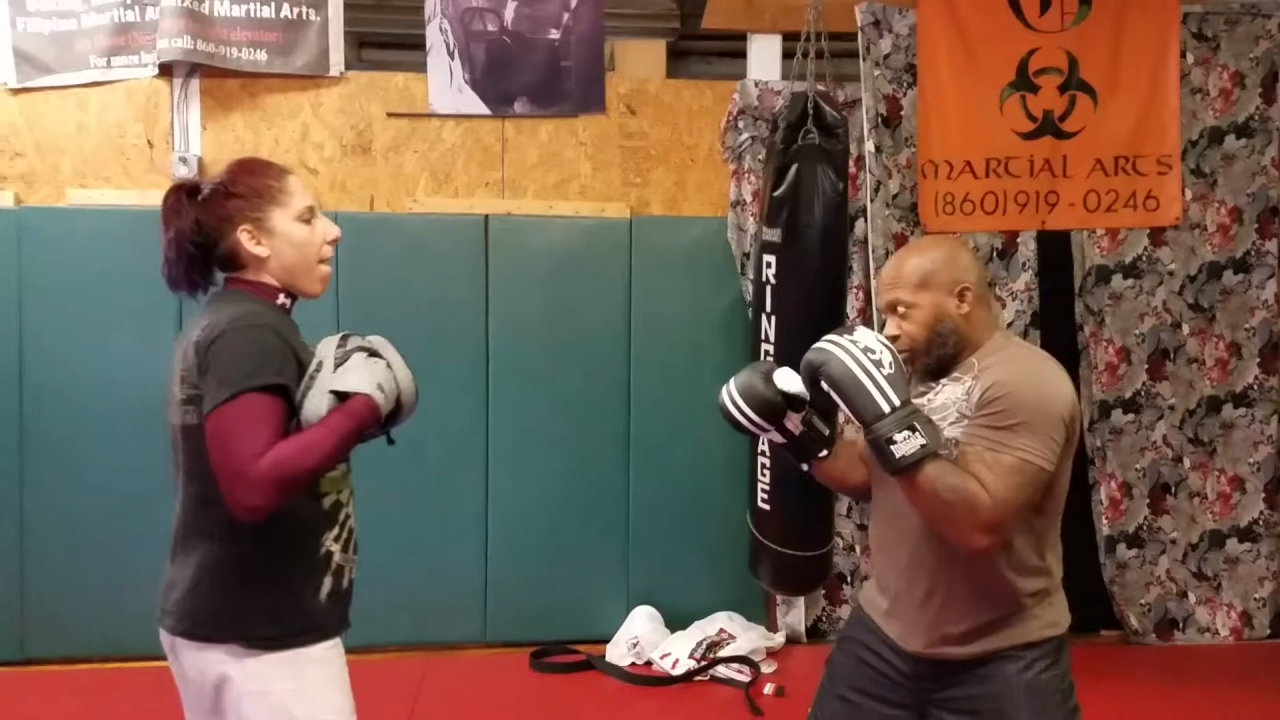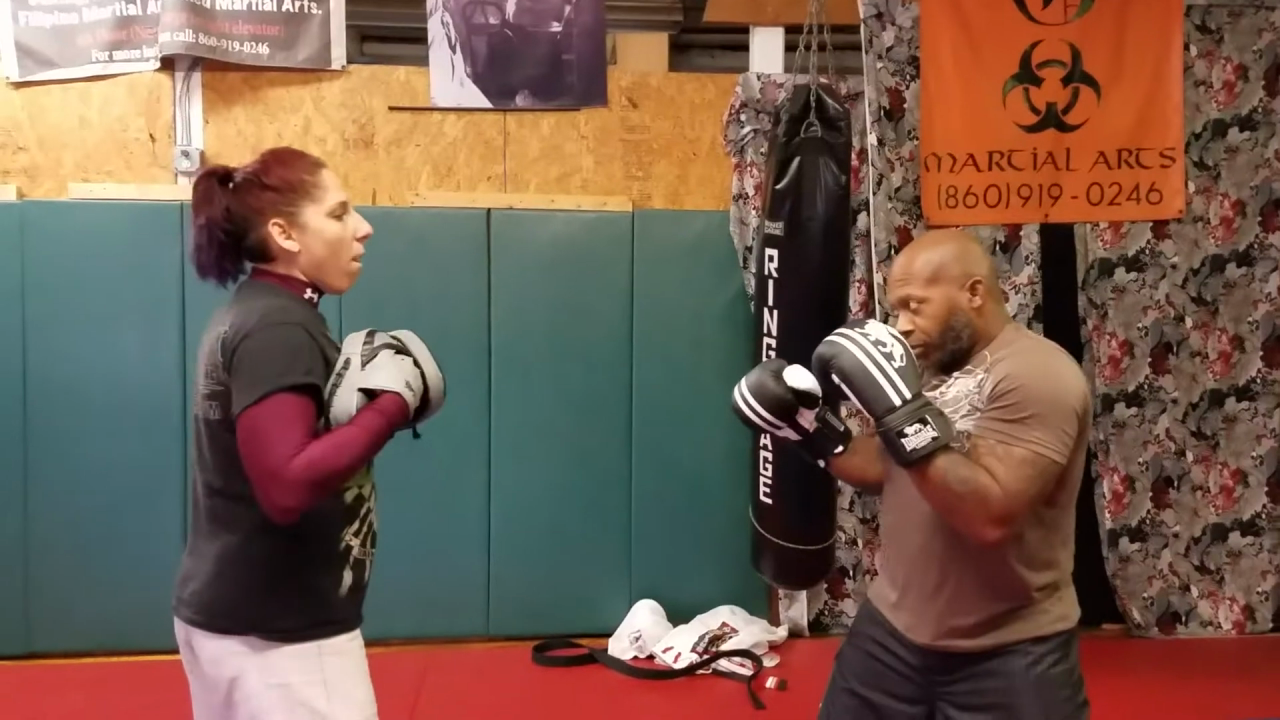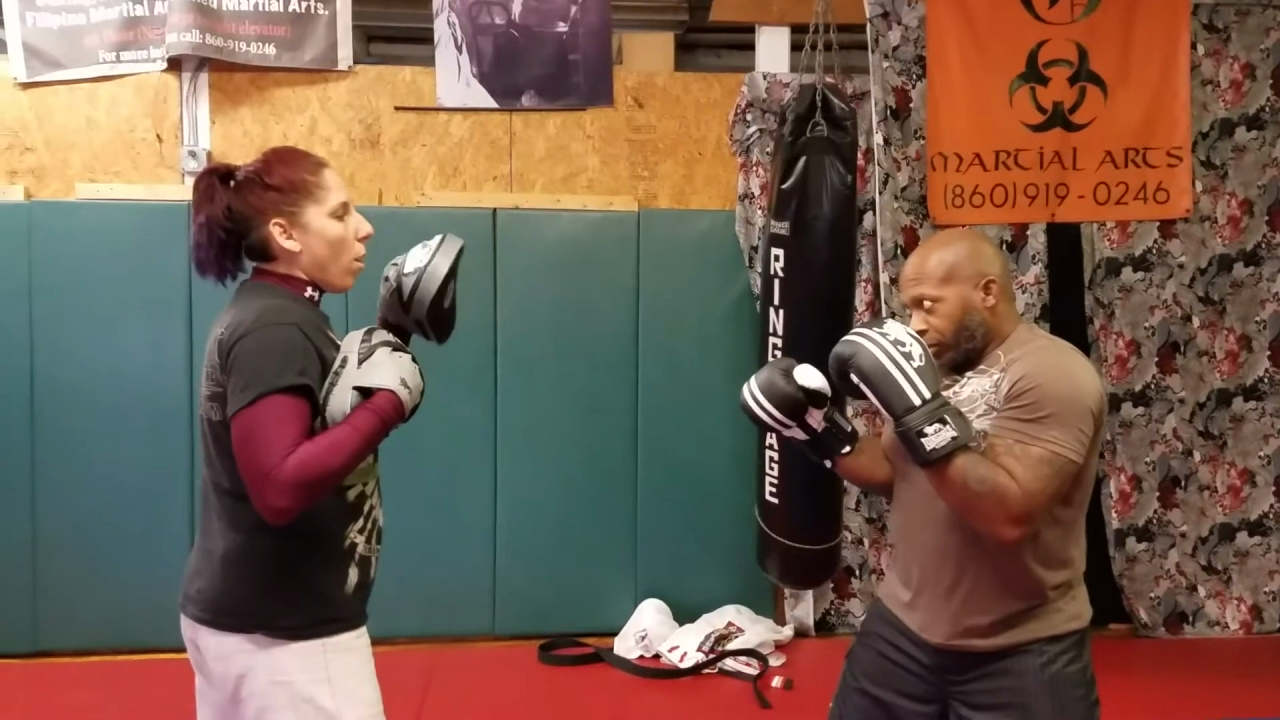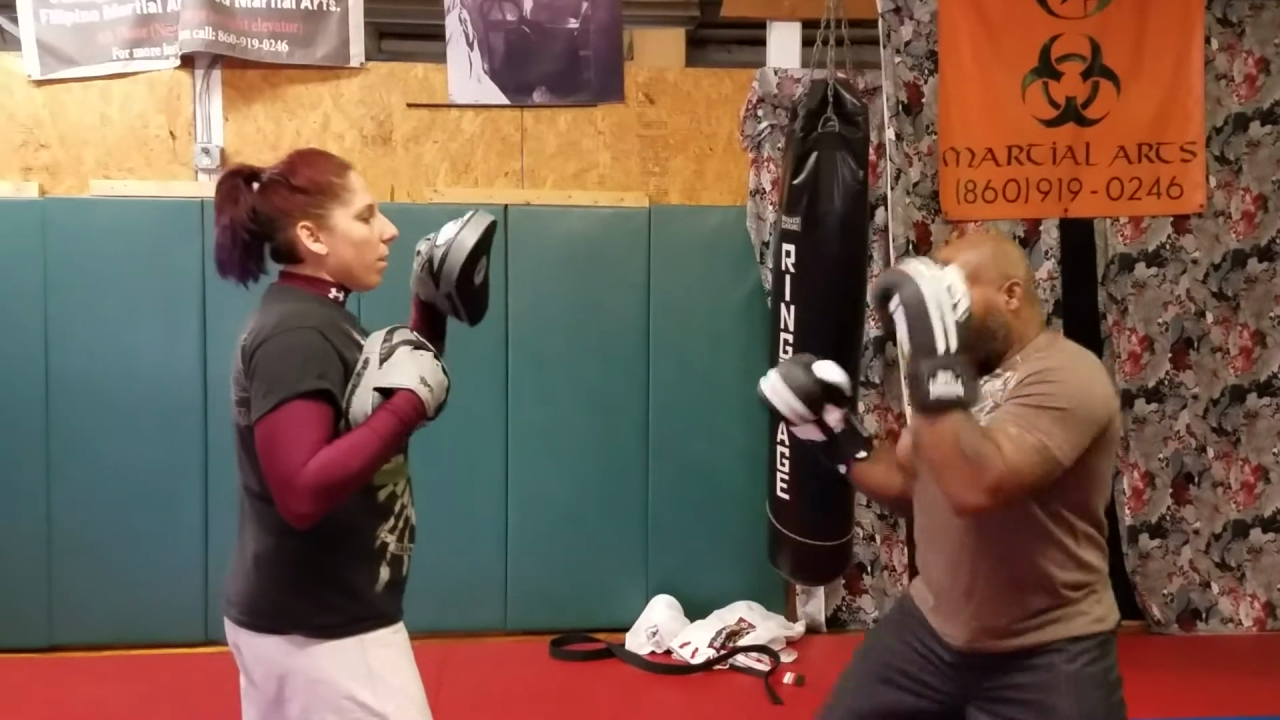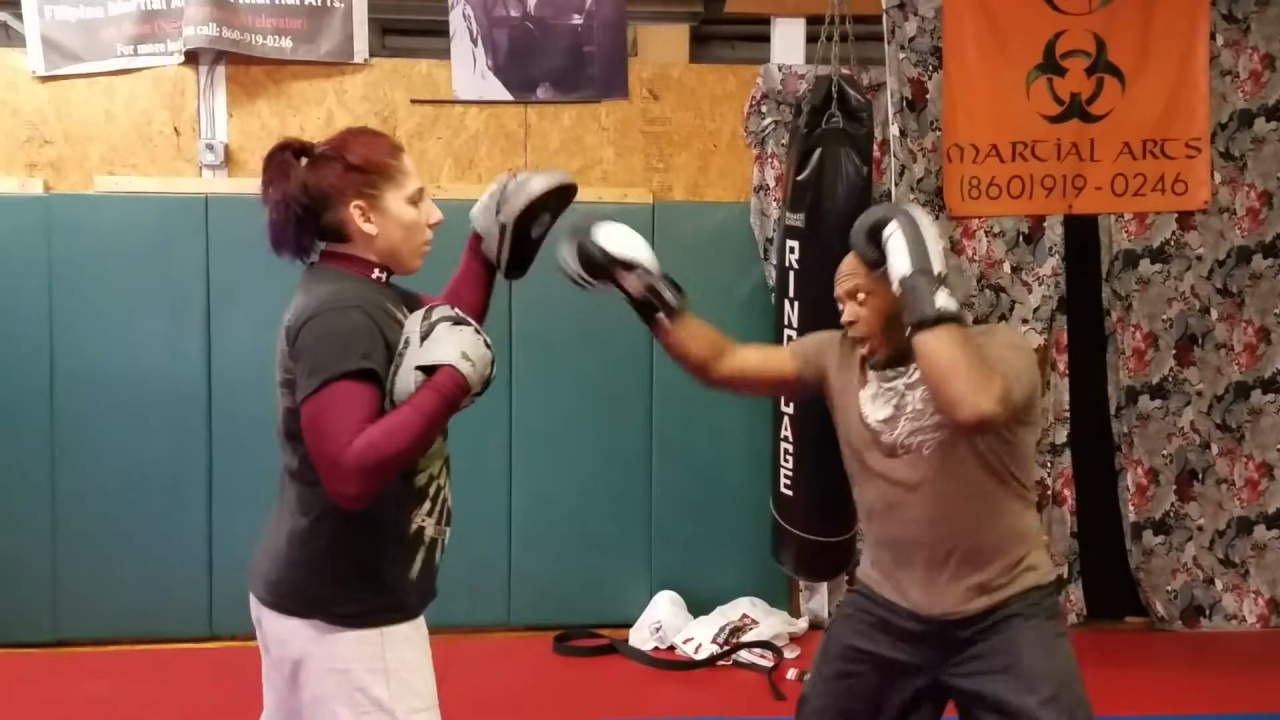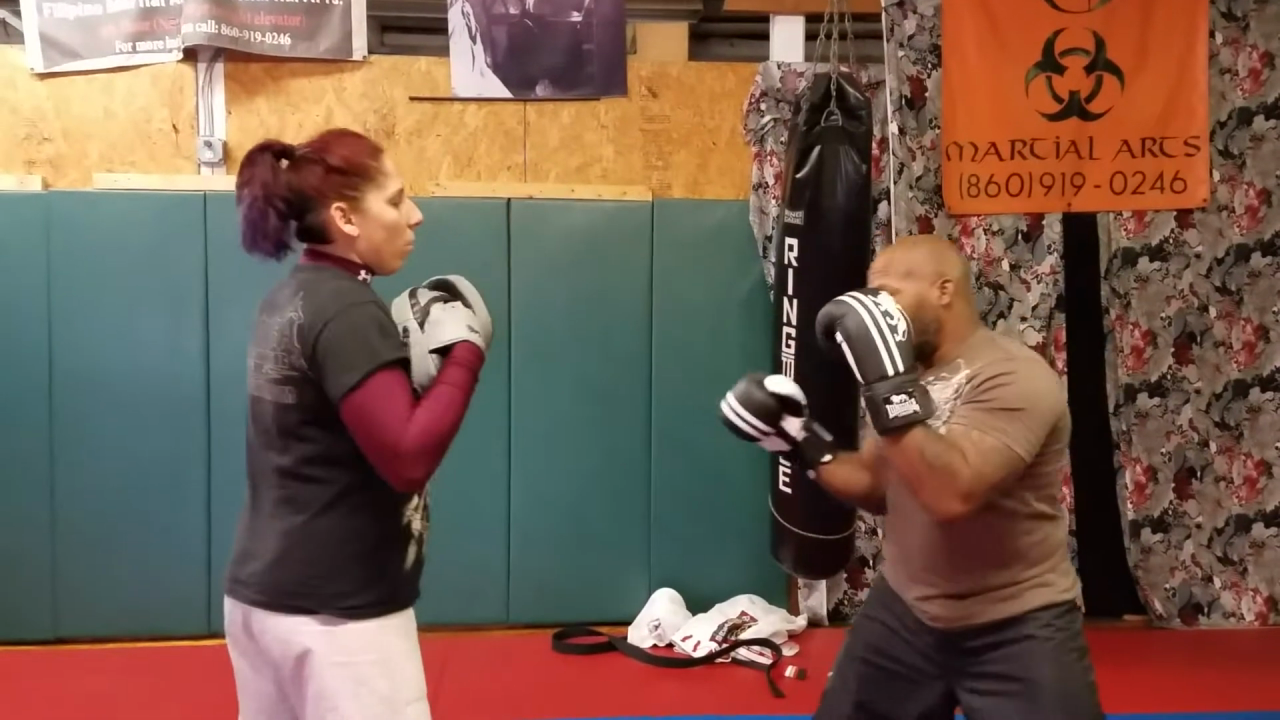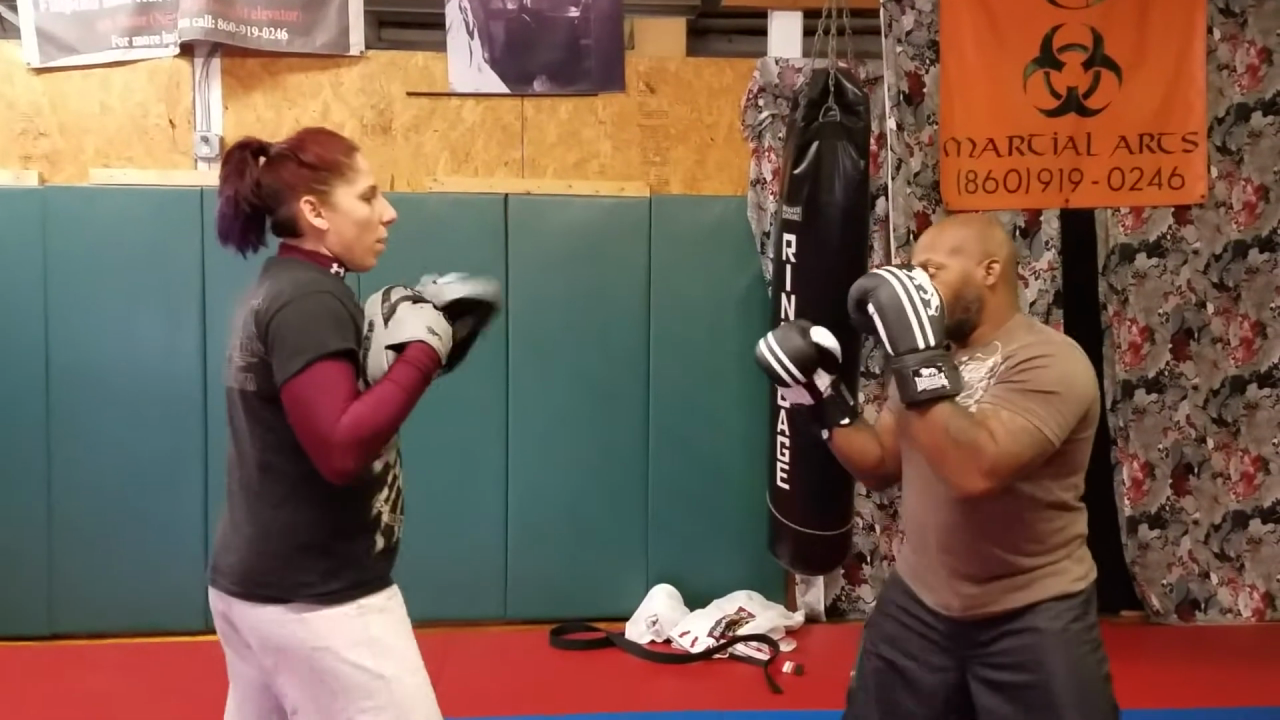
dt=0.3s
person 1, frame 1
left shoulder: (230, 322)
right shoulder: (249, 333)
right elbow: (253, 486)
left wrist: (344, 405)
right wrist: (362, 408)
right hip: (259, 637)
person 1, frame 2
left shoulder: (253, 314)
right shoulder: (278, 330)
right elbow: (287, 487)
left wrist: (366, 396)
right wrist: (391, 405)
right hip: (278, 631)
person 1, frame 3
left shoulder: (280, 314)
right shoulder: (274, 330)
left elbow: (319, 422)
right elbow: (281, 488)
left wrist: (394, 330)
right wrist: (389, 402)
right hip: (285, 631)
person 1, frame 4
left shoulder: (315, 317)
right shoulder: (296, 336)
right elbow: (303, 493)
left wrist: (430, 312)
right wrist: (410, 403)
right hip: (324, 630)
person 1, frame 5
left shoulder: (366, 294)
right shoulder: (336, 313)
left elbow: (434, 329)
right elbow: (349, 474)
left wrist: (487, 248)
right wrist: (448, 379)
left hip: (306, 593)
right hip: (348, 612)
person 1, frame 6
left shoulder: (292, 299)
right shoulder: (347, 312)
right elbow: (409, 458)
left wrist: (417, 346)
right wrist: (464, 351)
right hip: (338, 609)
person 1, frame 7
left shoulder: (280, 289)
right shoulder: (310, 301)
right elbow: (340, 450)
left wrist: (407, 340)
right wrist: (421, 354)
right hip: (321, 596)
person 2, frame 1
left shoulder: (1027, 383)
right shoulder: (913, 372)
left elbow: (979, 525)
right elbow: (868, 473)
left wrist: (891, 419)
right wrist: (798, 434)
left hip: (1001, 660)
person 2, frame 2
left shoulder: (1039, 375)
right shoulder: (928, 365)
left elbow: (991, 517)
left wrist: (902, 411)
right wrist: (811, 430)
left hip: (1009, 655)
person 2, frame 3
left shoulder: (1054, 375)
right shoulder: (932, 366)
left elbow: (1008, 516)
right elbow: (890, 469)
left wrist: (922, 412)
right wrist: (818, 429)
left hip: (1021, 652)
right hip: (904, 628)
person 2, frame 4
left shoulder: (1067, 378)
right shoulder: (958, 369)
left elbow: (973, 489)
right elbow: (903, 481)
left wrist: (935, 364)
right wrist: (836, 431)
left hip: (1047, 652)
right hip: (932, 627)
person 2, frame 5
left shoulder: (998, 349)
right shoulder: (839, 354)
left elbow: (975, 405)
right elbow: (726, 363)
left wrist: (926, 290)
right wrist: (649, 293)
left hip: (1005, 614)
right hip: (892, 606)
person 2, frame 6
left shoulder: (1015, 377)
right shoulder: (895, 372)
left elbow: (951, 495)
right elbow: (876, 485)
left wrist: (890, 385)
right wrist: (802, 440)
left hip: (1021, 624)
right hip: (907, 610)
person 2, frame 7
left shoulder: (1049, 362)
right shoulder: (933, 355)
left elbow: (975, 472)
right elbow: (880, 466)
left wrist: (918, 361)
right wrist: (824, 400)
left hip: (1034, 615)
right hip: (919, 602)
